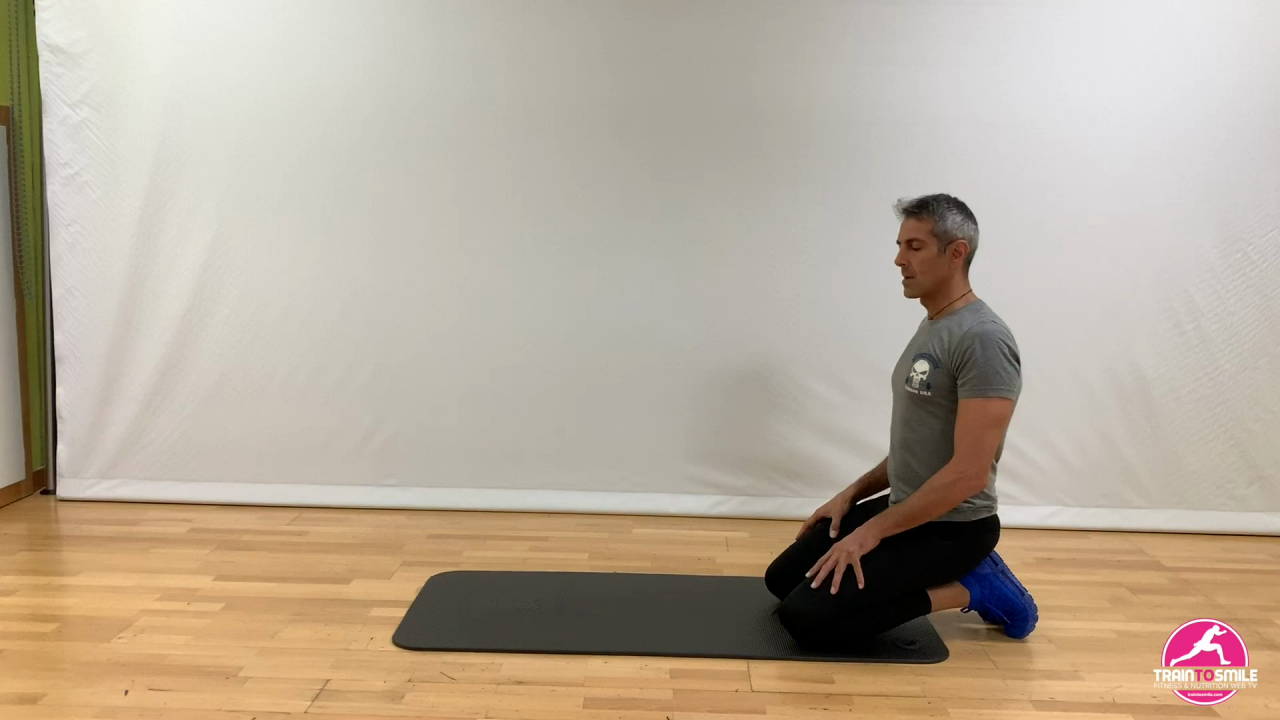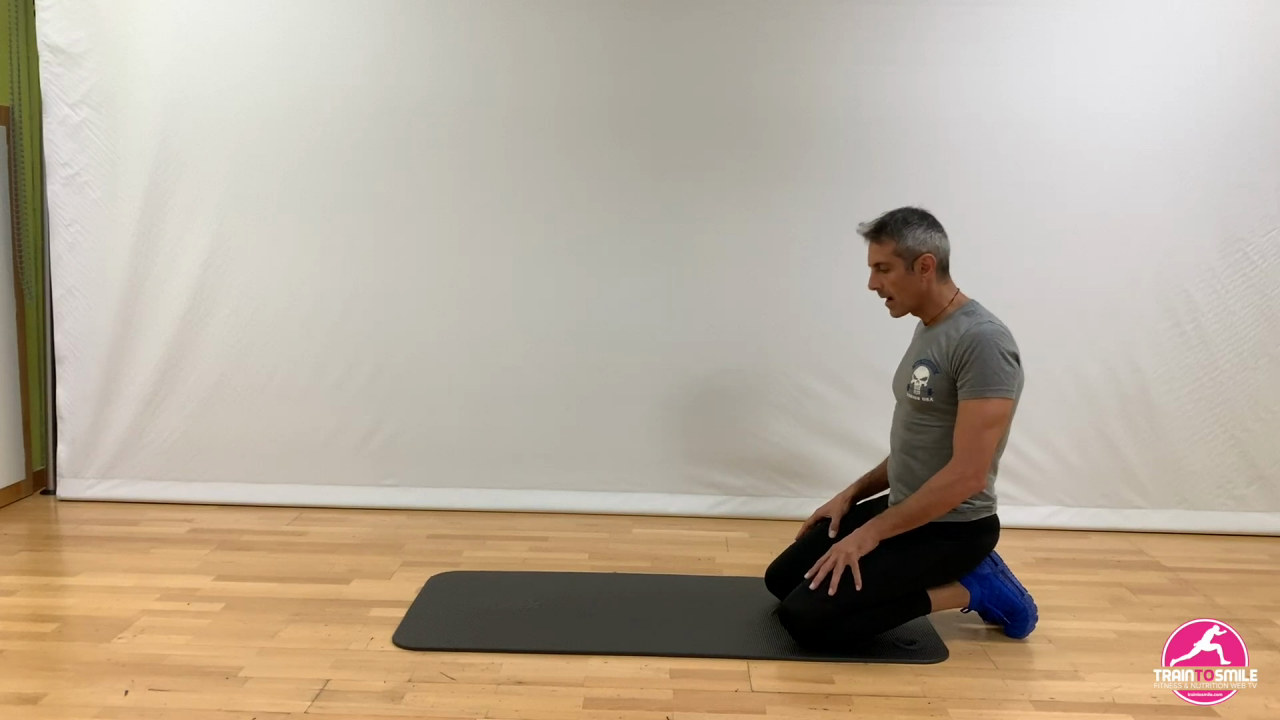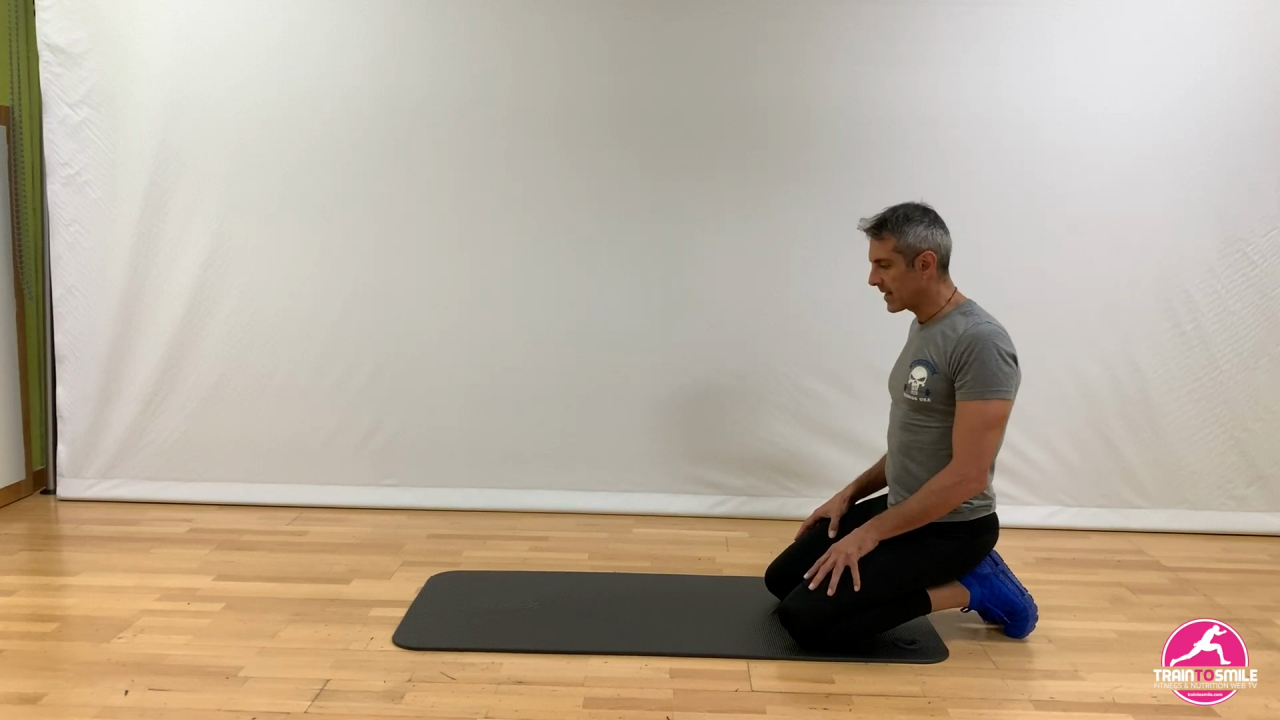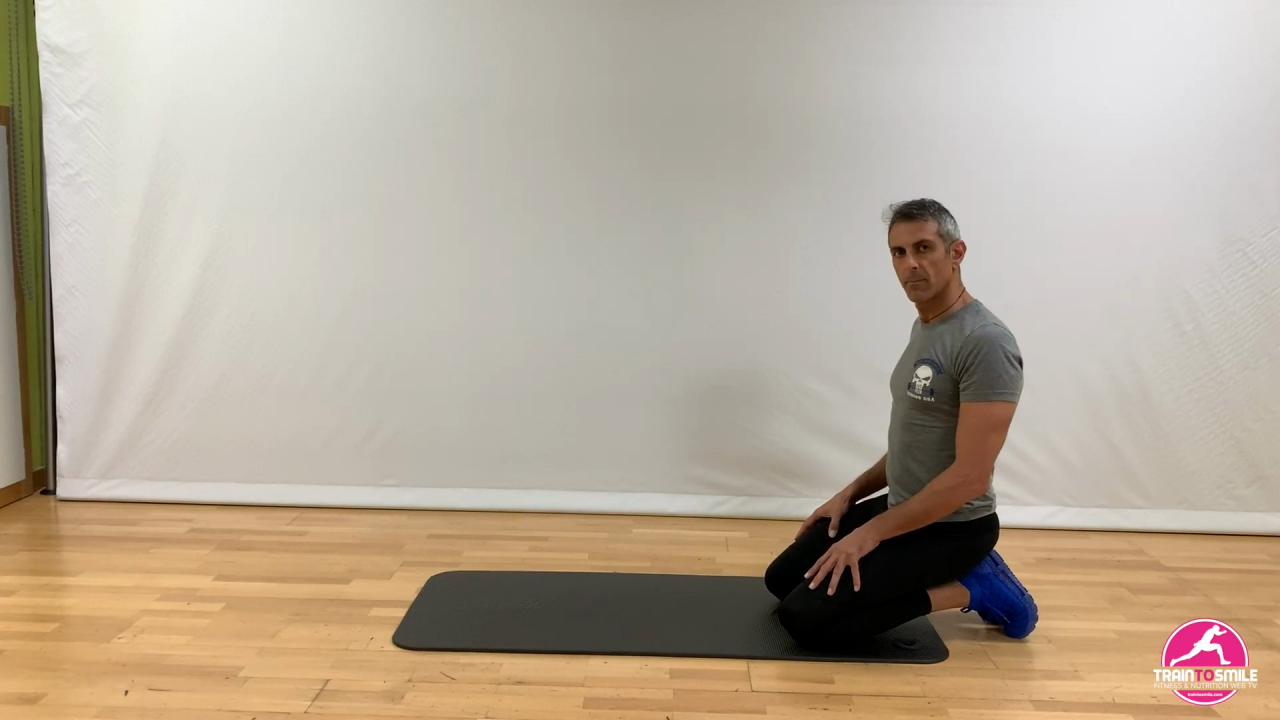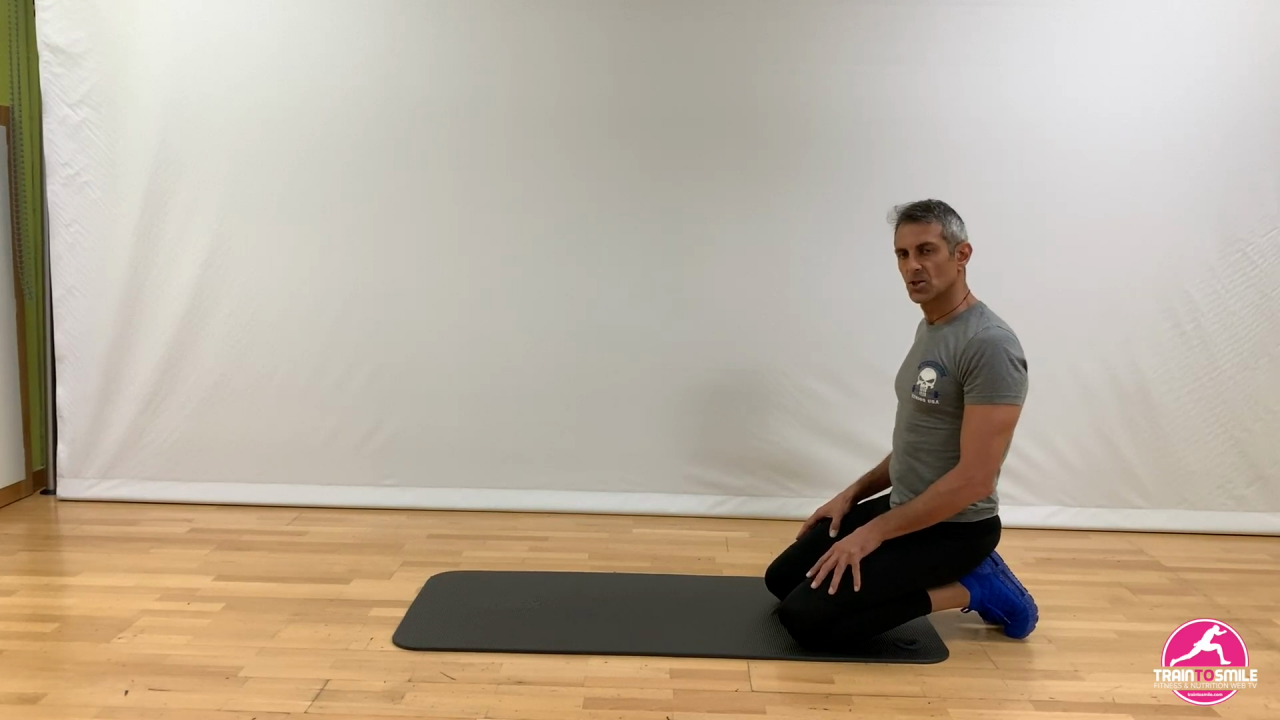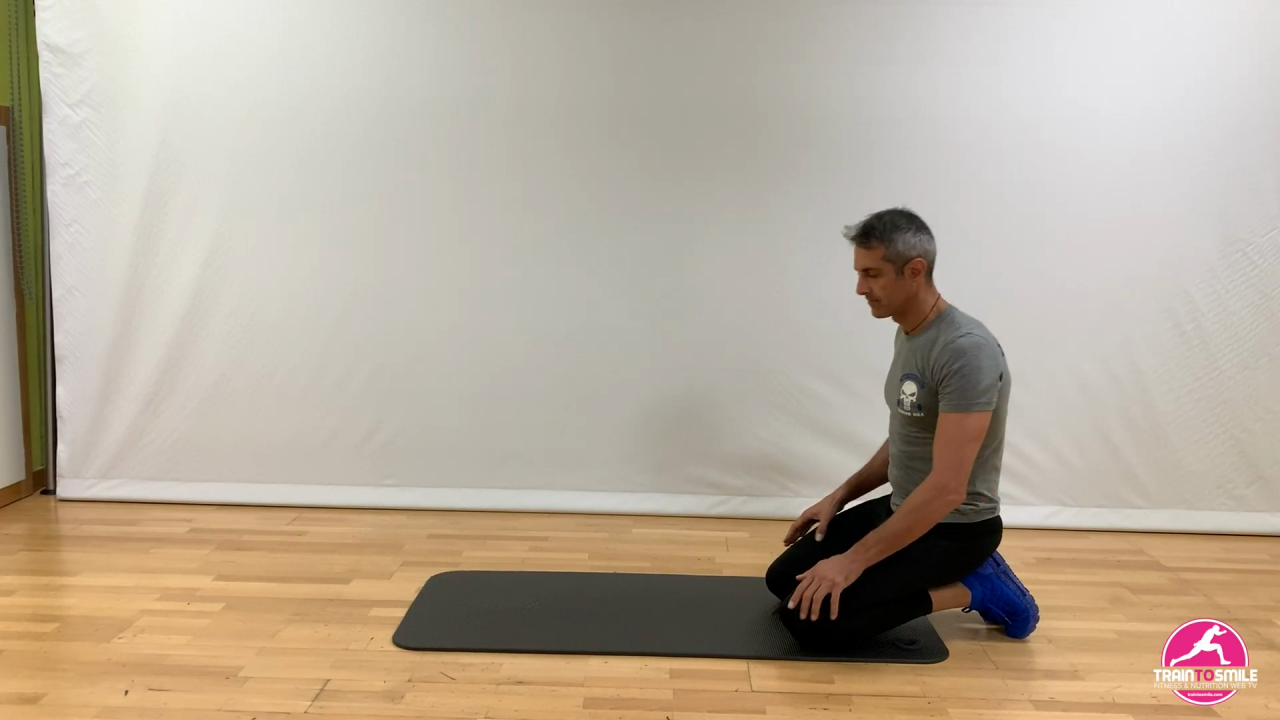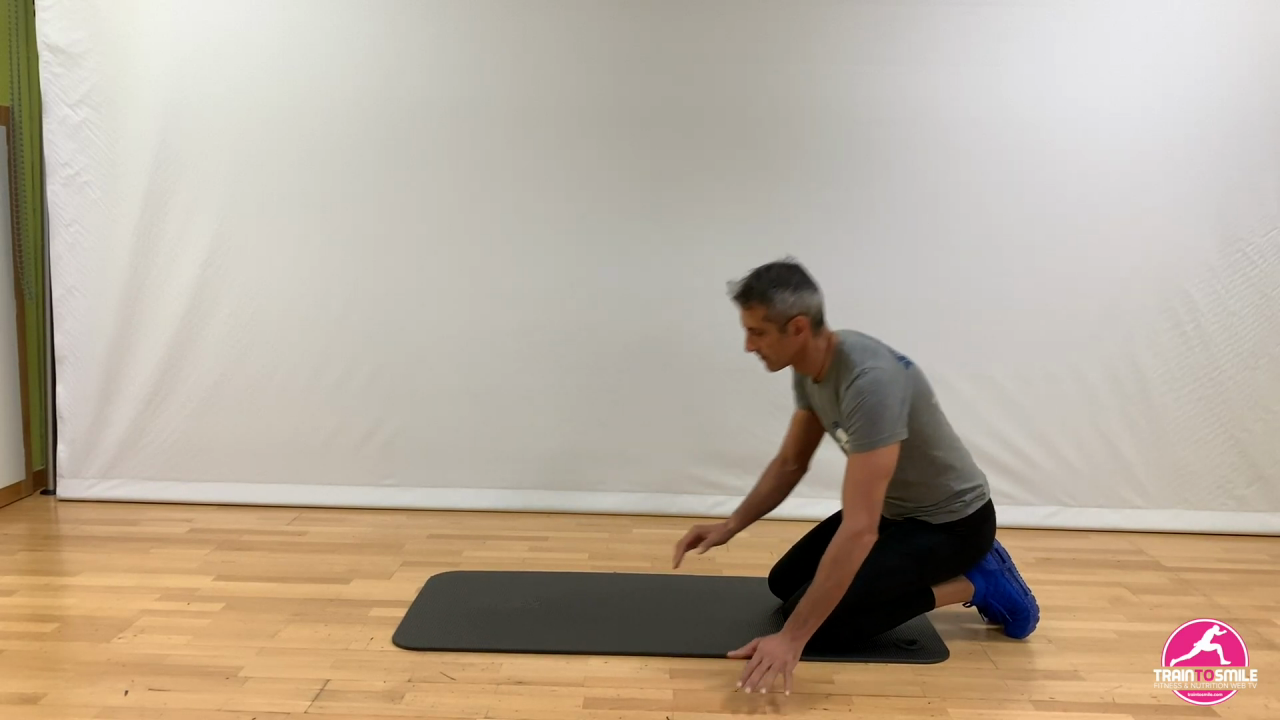
dt=0.3s
person 1, frame 1
left shoulder: (982, 340)
right shoulder: (932, 327)
left elbow: (970, 472)
left wrist: (872, 532)
right wrist: (852, 494)
left hip: (950, 528)
right hip: (907, 508)
left knee: (806, 618)
right knee: (782, 579)
left ankle: (969, 589)
right ankle: (961, 577)
person 1, frame 2
left shoulder: (982, 341)
right shoulder: (929, 330)
left elbow: (967, 473)
left wrist: (872, 533)
right wrist: (852, 494)
left hip: (950, 528)
right hip: (905, 506)
left knee: (804, 617)
right knee: (783, 579)
left ankle: (969, 589)
right ankle: (955, 576)
person 1, frame 3
left shoulder: (978, 342)
right shoulder: (923, 328)
left elbow: (968, 474)
left wrist: (871, 534)
right wrist: (850, 493)
left hip: (949, 528)
right hip: (903, 506)
left knee: (804, 617)
right knee: (783, 579)
left ankle: (969, 587)
right ankle: (956, 577)
person 1, frame 4
left shoulder: (985, 343)
right shoulder: (924, 328)
left elbow: (971, 476)
left wrist: (872, 534)
right wrist: (850, 494)
left hip: (948, 528)
right hip: (902, 506)
left knee: (803, 617)
right knee: (783, 579)
left ankle: (970, 589)
right ankle: (956, 578)
person 1, frame 5
left shoulder: (989, 346)
right shoulder: (929, 329)
left elbow: (975, 478)
left wrist: (873, 533)
right wrist: (852, 494)
left hip: (951, 529)
right hip: (904, 507)
left knee: (804, 617)
right knee: (783, 579)
left ankle: (969, 590)
right ankle: (950, 578)
person 1, frame 6
left shoulder: (963, 351)
right shoulder: (908, 335)
left elbow: (947, 489)
left wrist: (853, 561)
right wrist: (838, 497)
left hip: (952, 529)
right hip: (907, 506)
left knee: (811, 619)
right knee: (784, 580)
left ankle: (970, 590)
right ankle: (949, 578)
person 1, frame 7
left shoulder: (871, 383)
right shoulder: (809, 369)
left elbow: (860, 528)
right elbow: (791, 460)
left wrist: (791, 639)
right wrist: (731, 525)
left hip: (951, 525)
right hip: (899, 509)
right knee: (785, 582)
left ankle: (968, 583)
right ankle: (936, 575)
